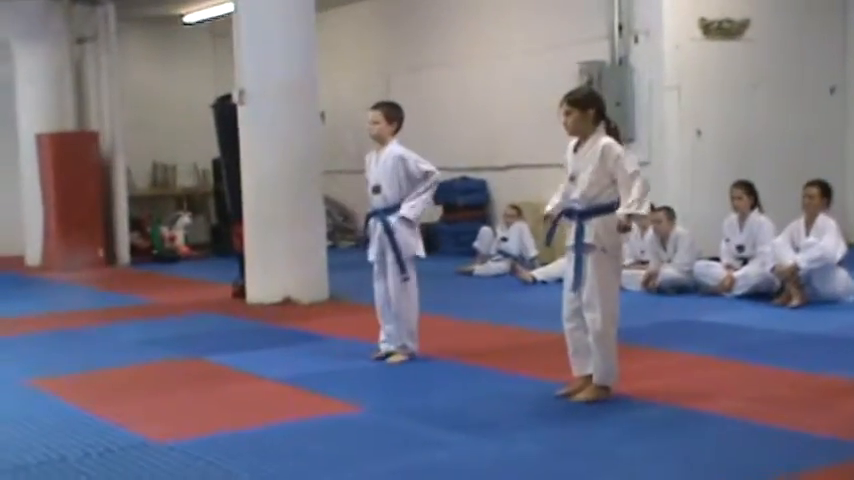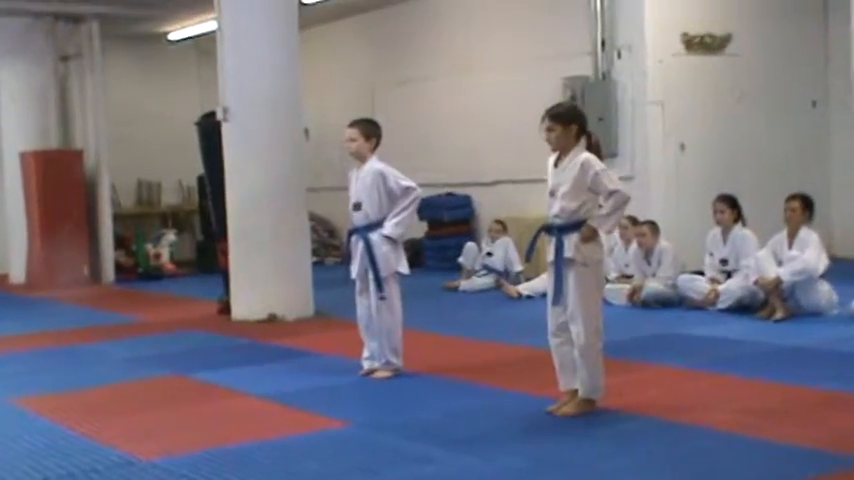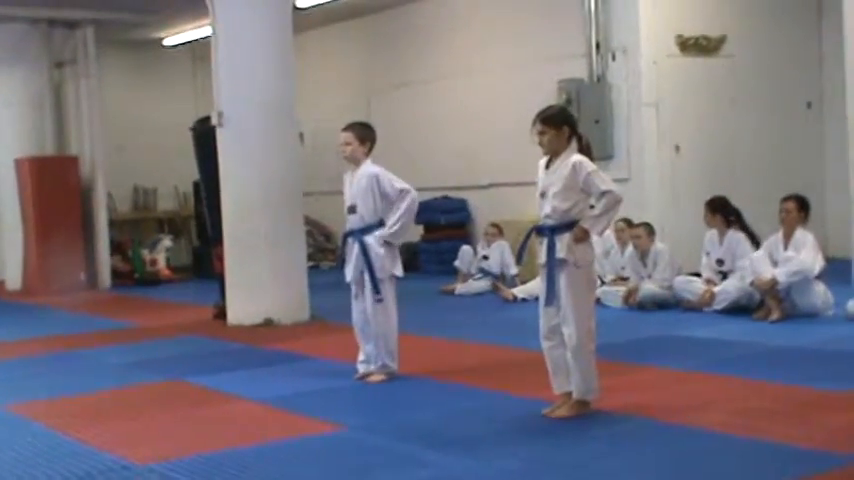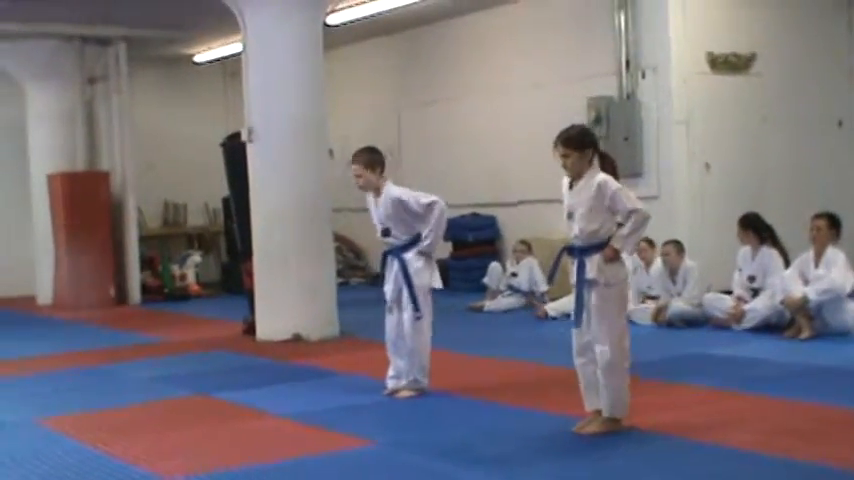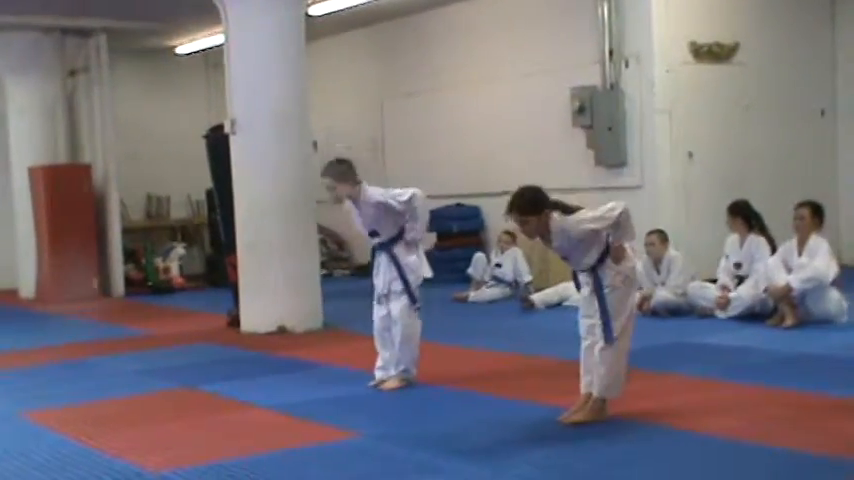
dt=0.5s
person 1, frame 1
left shoulder: (608, 147)
right shoulder: (573, 148)
left elbow: (634, 179)
left wrist: (628, 212)
right wrist: (554, 208)
left hip: (600, 235)
right hip: (578, 234)
left knee: (599, 311)
right knee: (572, 310)
left ankle: (602, 381)
right ankle: (584, 375)
person 1, frame 2
left shoulder: (587, 163)
right shoulder: (554, 162)
left elbow: (619, 195)
left wrist: (596, 226)
right wrist: (556, 235)
left hip: (581, 250)
right hip: (558, 249)
left knee: (584, 326)
right knee: (558, 325)
left ankle: (588, 395)
right ankle: (570, 390)
person 1, frame 3
left shoulder: (578, 164)
right shoulder: (544, 165)
left elbow: (612, 195)
left wrist: (588, 227)
right wrist: (546, 236)
left hip: (572, 252)
right hip: (549, 250)
left knee: (576, 328)
right knee: (550, 328)
left ankle: (582, 397)
right ankle: (565, 392)
person 1, frame 4
left shoulder: (603, 184)
right shoulder: (569, 186)
left elbow: (639, 214)
left wrist: (618, 246)
right wrist: (578, 257)
left hip: (606, 271)
right hip: (581, 271)
left knee: (608, 346)
right knee: (583, 346)
left ankle: (612, 416)
right ankle: (596, 410)
person 1, frame 5
left shoulder: (571, 224)
right shoulder: (545, 229)
left elbow: (619, 210)
left wrist: (618, 245)
left hip: (614, 272)
right hip: (591, 275)
left knee: (610, 336)
right knee: (590, 334)
left ankle: (598, 404)
right ankle: (588, 396)
person 2, frame 1
left shoulder: (399, 156)
right shoulder: (371, 158)
left elbow: (430, 176)
left wrist: (411, 211)
right wrist: (370, 223)
left hip: (399, 228)
right hip: (379, 229)
left knee: (400, 289)
right knee: (382, 290)
left ankle: (405, 345)
right ankle: (389, 342)
person 2, frame 2
left shoulder: (380, 171)
right shoulder: (354, 174)
left elbow: (412, 192)
left wrist: (392, 228)
right wrist: (358, 237)
left hip: (380, 245)
right hip: (361, 245)
left knee: (384, 306)
right knee: (365, 307)
left ankle: (390, 362)
right ankle: (373, 359)
person 2, frame 3
left shoulder: (375, 174)
right shoulder: (348, 177)
left elbow: (408, 196)
left wrist: (390, 235)
right wrist: (353, 240)
left hip: (375, 248)
right hip: (356, 247)
left knee: (379, 309)
right knee: (360, 310)
left ankle: (385, 365)
right ankle: (368, 362)
person 2, frame 4
left shoulder: (397, 196)
right shoulder: (371, 198)
left elbow: (436, 206)
left wrist: (426, 246)
right wrist: (393, 256)
left hip: (414, 264)
right hip: (393, 264)
left knee: (413, 324)
right knee: (394, 326)
left ankle: (415, 380)
right ankle: (399, 378)
person 2, frame 5
left shoulder: (376, 197)
right shoulder: (351, 202)
left elbow: (416, 197)
left wrist: (413, 236)
right wrist: (383, 248)
left hip: (403, 257)
right hip: (383, 259)
left knee: (402, 315)
right knee: (382, 318)
left ankle: (402, 372)
right ankle: (386, 370)
